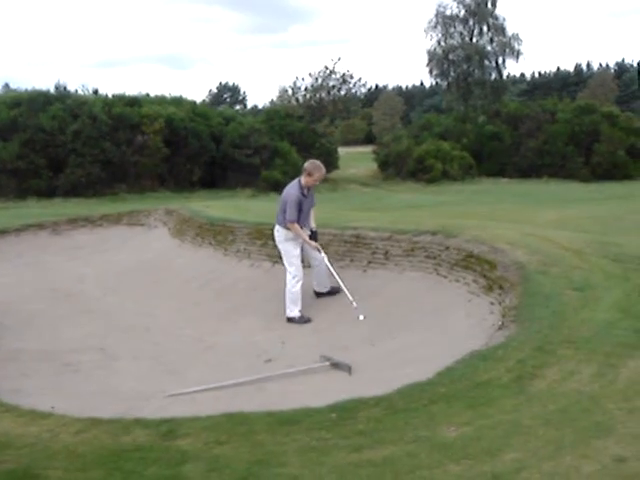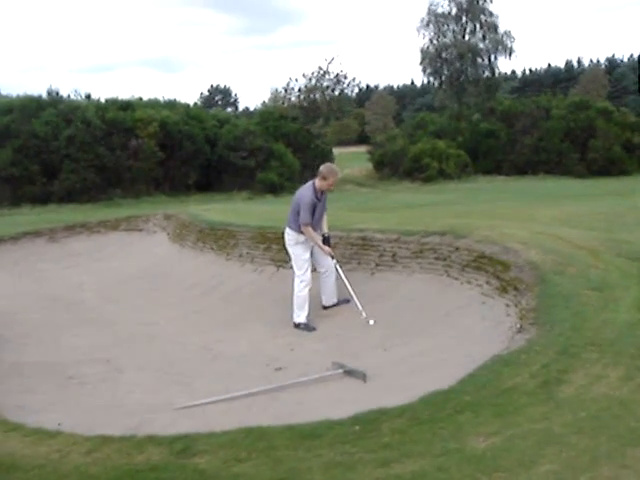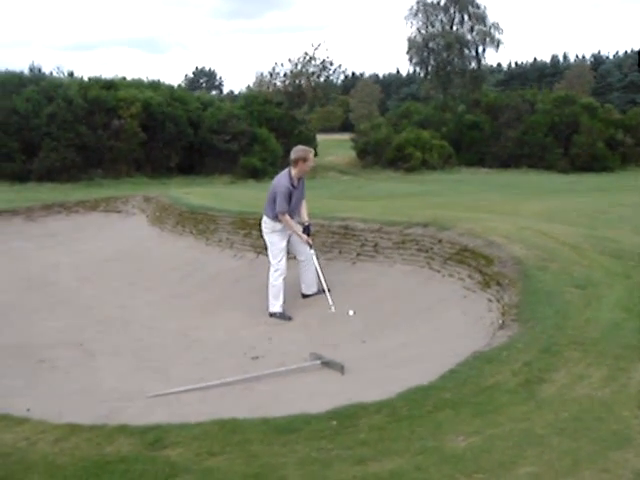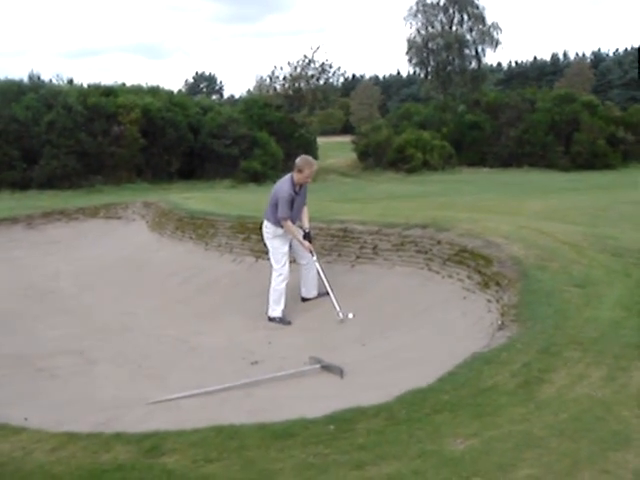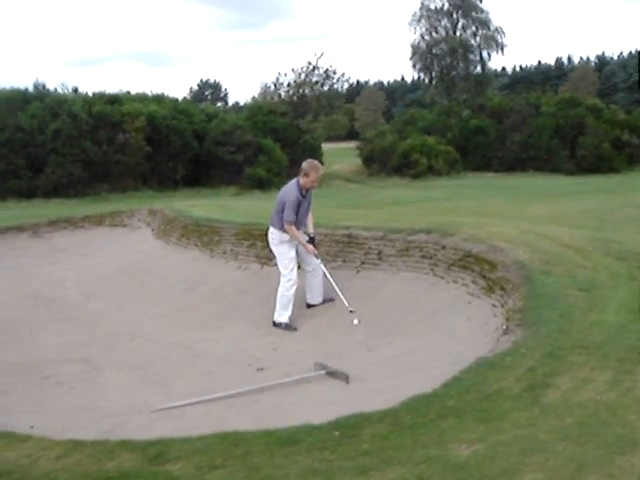
dt=1s
person 1, frame 1
left shoulder: (309, 187)
right shoulder: (293, 194)
right elbow: (291, 224)
left wrist: (313, 229)
right wrist: (308, 241)
left hip: (303, 230)
right hip: (286, 235)
left knee: (319, 260)
right knee: (295, 274)
left ankle: (322, 288)
right ankle: (293, 313)
person 1, frame 2
left shoulder: (322, 190)
right shoulder: (306, 196)
right elbow: (304, 227)
left wrist: (326, 234)
right wrist: (322, 246)
left hip: (313, 233)
right hip: (297, 237)
left knee: (328, 267)
right knee: (303, 278)
left ankle: (329, 301)
right ankle: (300, 319)
person 1, frame 3
left shoulder: (300, 177)
right shoulder: (282, 185)
left elbow: (302, 200)
right elbow: (282, 215)
left wrist: (306, 223)
right wrist: (299, 235)
left hip: (290, 221)
right hip: (274, 226)
left knee: (307, 255)
right knee: (279, 266)
left ankle: (309, 290)
right ankle: (275, 308)
person 1, frame 4
left shoulder: (302, 184)
right shoulder: (284, 191)
left elbow: (303, 206)
right elbow: (284, 221)
left wrist: (307, 230)
right wrist: (301, 241)
left hip: (291, 226)
right hip: (275, 231)
left knee: (308, 259)
right knee: (281, 271)
left ankle: (309, 293)
right ankle: (275, 313)
person 1, frame 5
left shoulder: (307, 188)
right shoulder: (291, 195)
left elbow: (307, 212)
right elbow: (288, 226)
left wrist: (311, 235)
right wrist: (305, 244)
left hip: (296, 233)
right hip: (281, 237)
left knee: (314, 265)
right knee: (290, 277)
left ankle: (314, 299)
right ankle: (281, 318)
